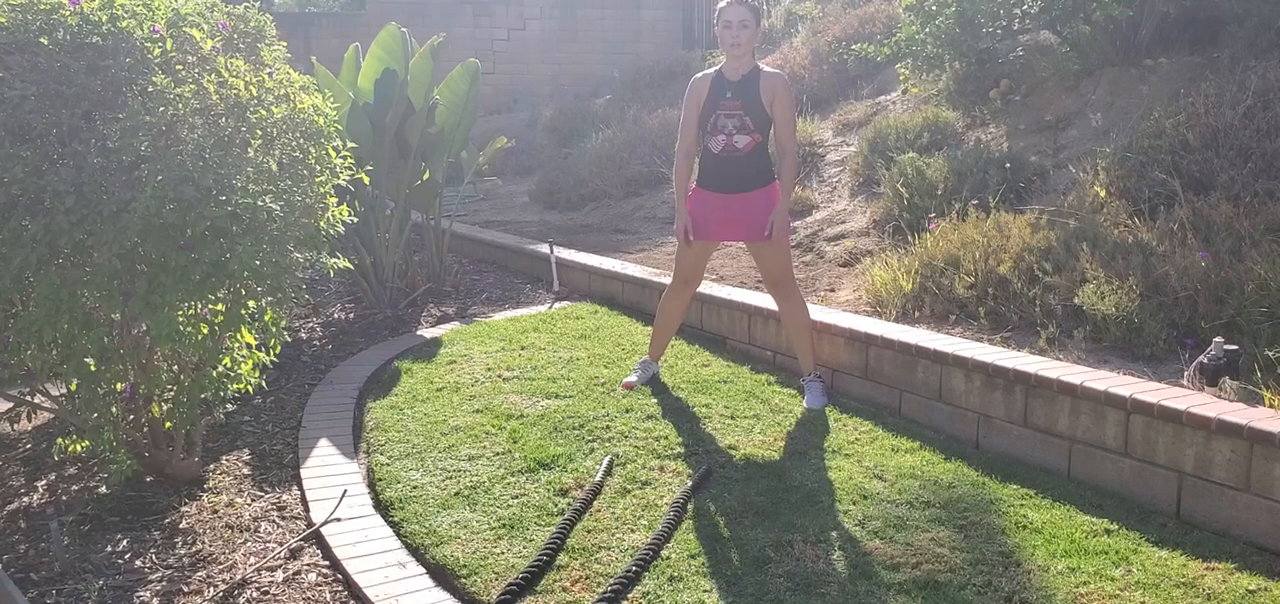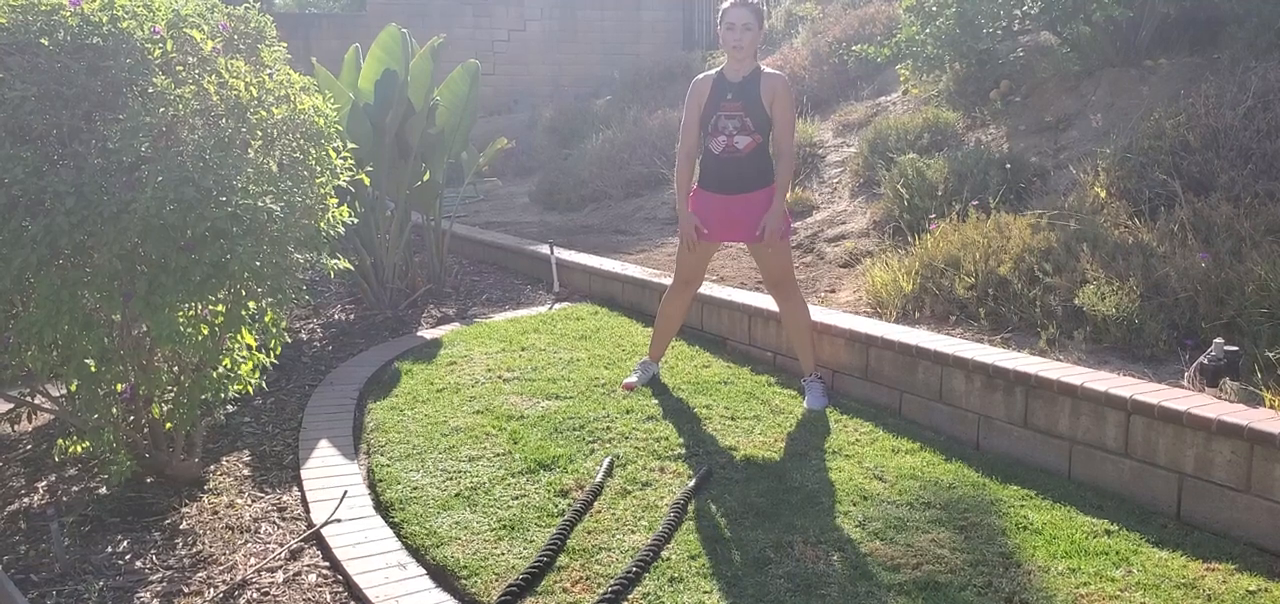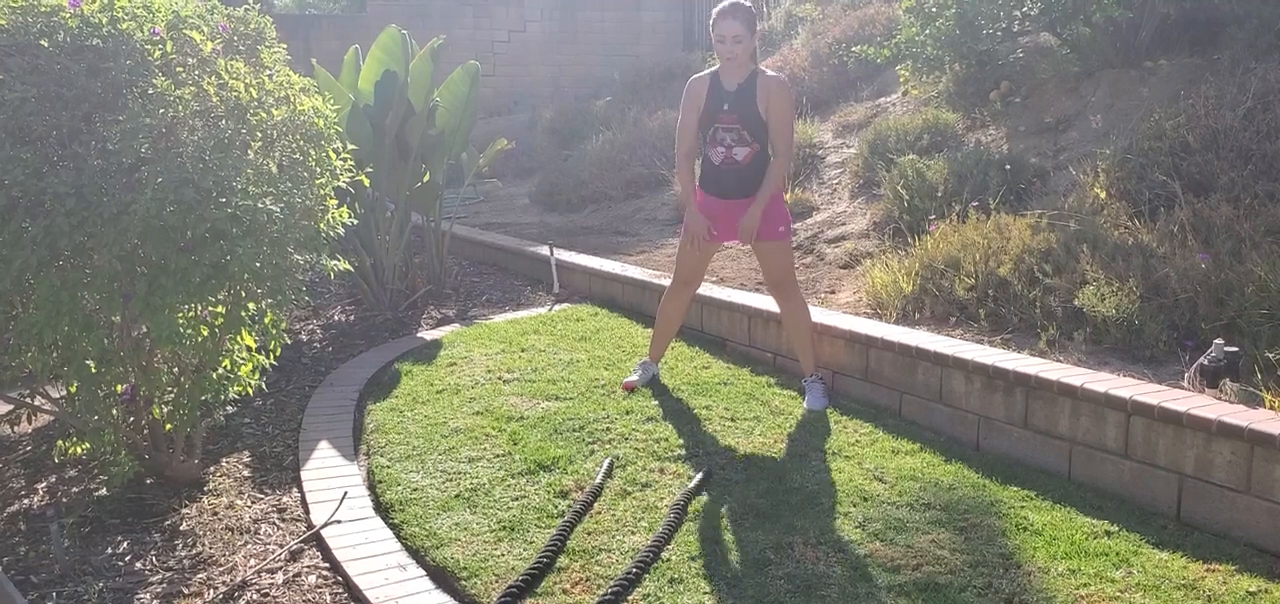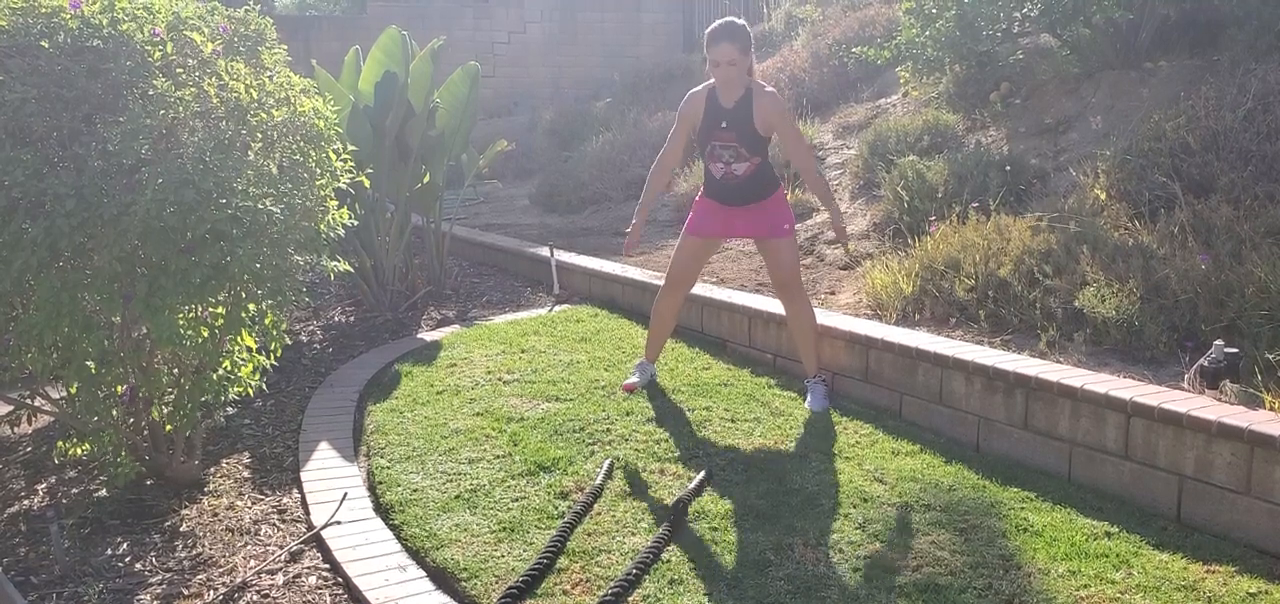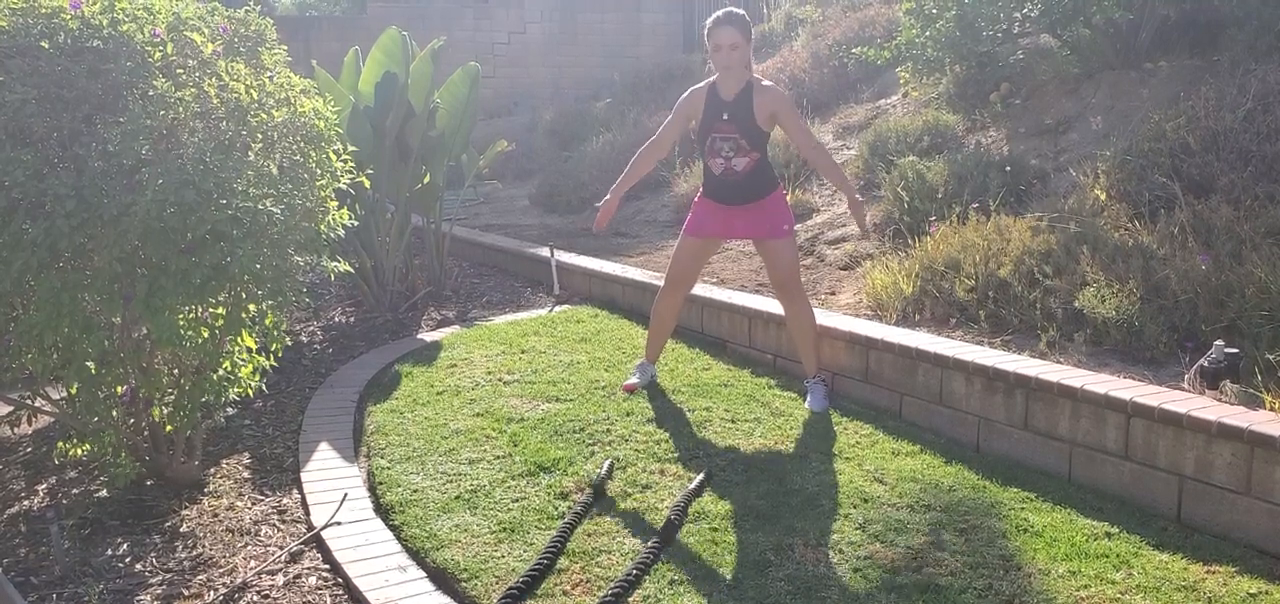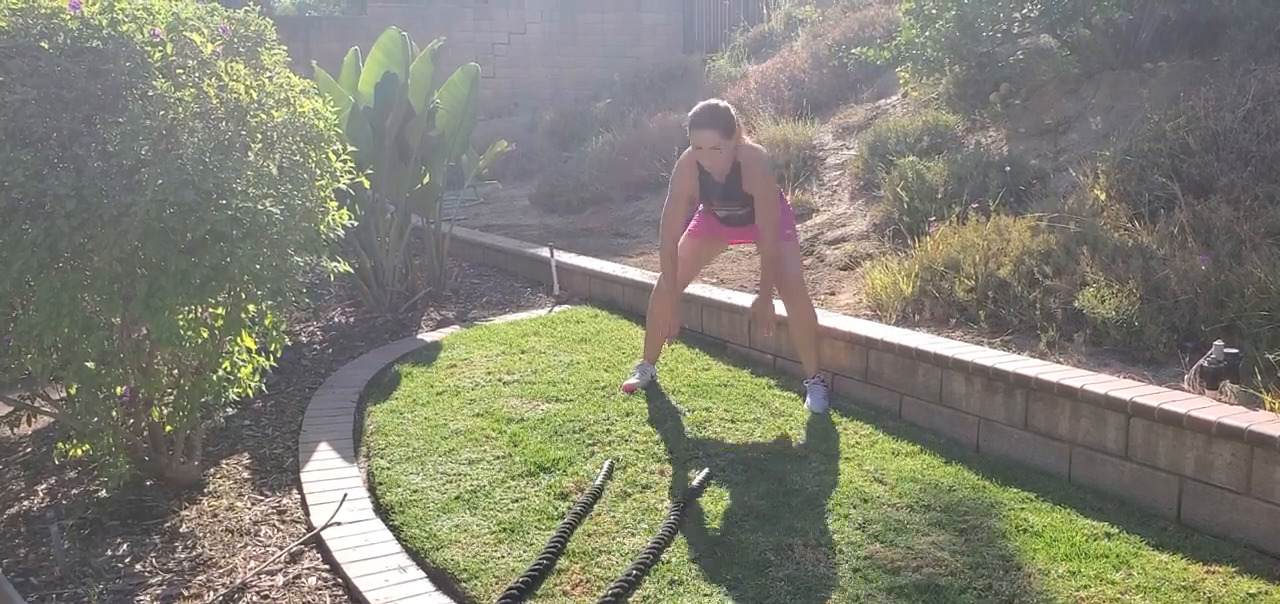
dt=0.7s
person 1, frame 1
left shoulder: (774, 83)
right shoulder: (701, 84)
left elbow: (788, 151)
right elbow: (685, 150)
left wrist: (782, 207)
right wrist: (680, 209)
left hip: (758, 199)
right hip: (707, 198)
left knee: (783, 286)
right knee: (682, 282)
left ankle: (811, 376)
right ankle: (650, 361)
person 1, frame 2
left shoulder: (774, 84)
right shoulder: (702, 85)
left elbow: (785, 151)
right elbow: (687, 151)
left wrist: (776, 208)
right wrist: (683, 209)
left hip: (758, 200)
right hip: (709, 199)
left knee: (784, 287)
right knee: (683, 283)
left ankle: (812, 377)
right ankle: (650, 362)
person 1, frame 3
left shoulder: (772, 87)
right shoulder: (698, 87)
left elbow: (782, 156)
right elbow: (684, 155)
left wrist: (756, 211)
right wrist: (693, 213)
left hip: (761, 202)
right hip: (709, 202)
left knee: (784, 288)
right knee: (681, 285)
left ankle: (812, 377)
right ankle: (650, 363)
person 1, frame 4
left shoulder: (767, 102)
right shoulder: (695, 101)
left elbow: (804, 160)
right elbow: (668, 160)
left wrist: (833, 211)
right wrist: (641, 215)
left hip: (765, 205)
right hip: (713, 205)
left knee: (790, 290)
right knee: (673, 284)
left ankle: (815, 379)
right ankle: (647, 365)
person 1, frame 5
left shoulder: (769, 97)
right shoulder: (695, 98)
left elbow: (811, 148)
right elbow: (656, 147)
left wrist: (850, 194)
right wrist: (614, 195)
left hip: (763, 205)
right hip: (712, 204)
left knee: (789, 290)
right knee: (673, 286)
left ankle: (815, 379)
right ankle: (647, 365)
person 1, frame 6
left shoulder: (755, 161)
right shoulder: (687, 167)
left elbow: (770, 232)
right elbow: (669, 235)
left wrist: (764, 295)
right wrist: (669, 289)
left hip: (764, 218)
right hip: (716, 219)
left knee: (794, 289)
right knee: (666, 286)
left ankle: (814, 380)
right ankle: (646, 365)
